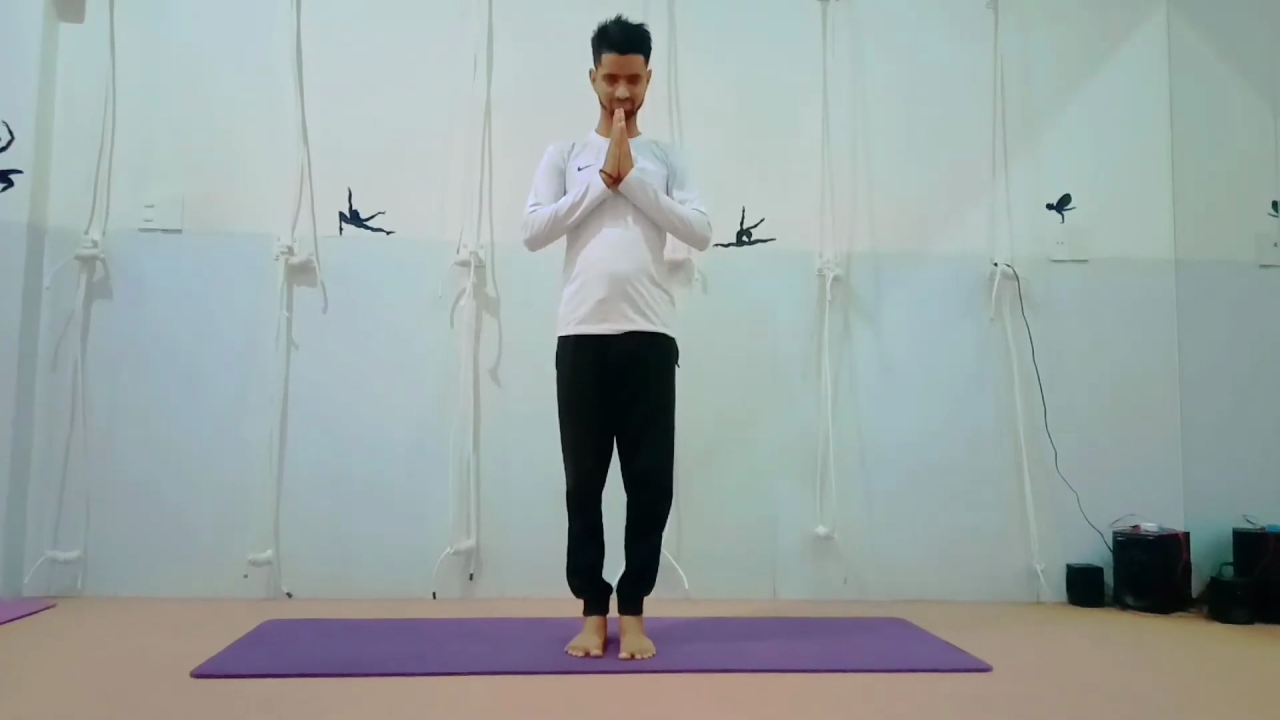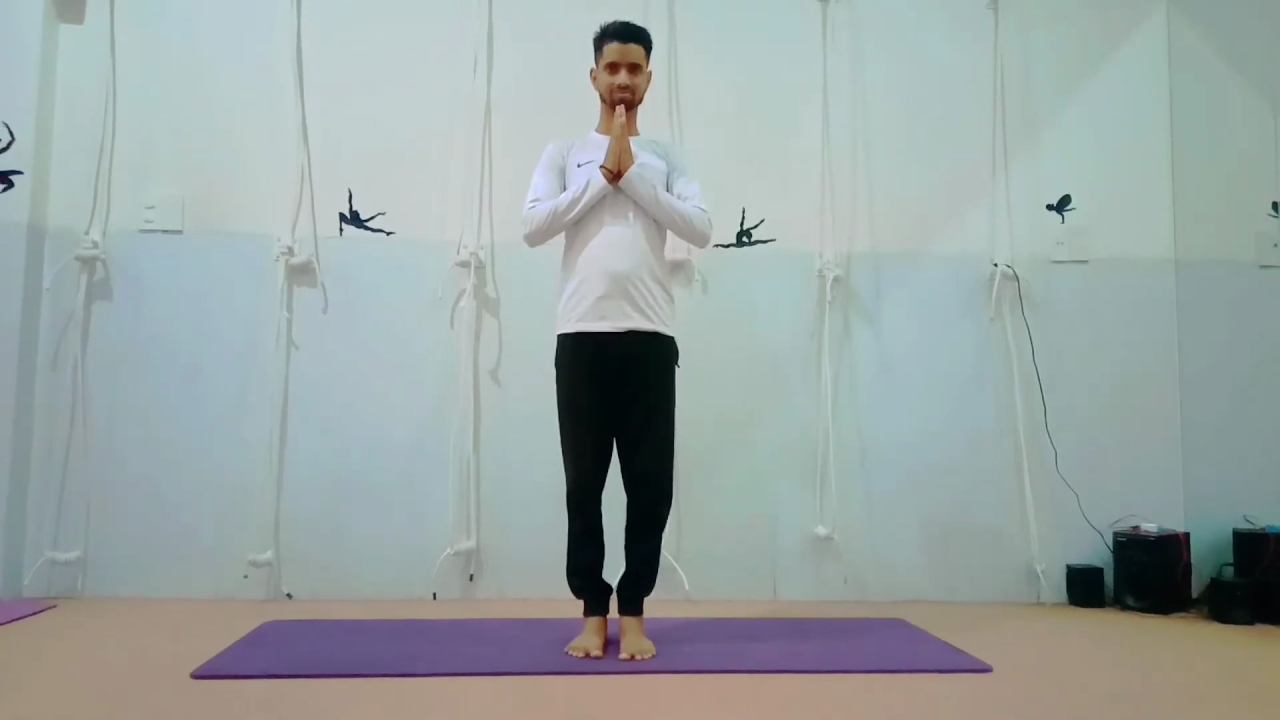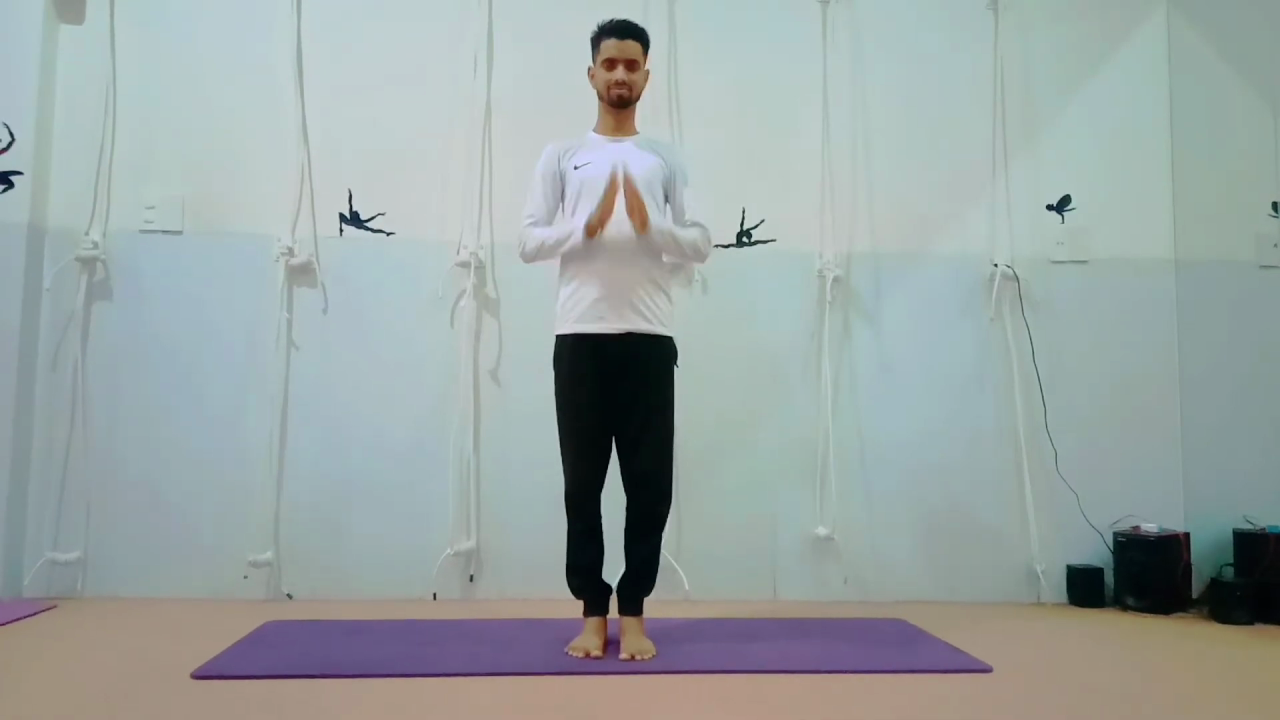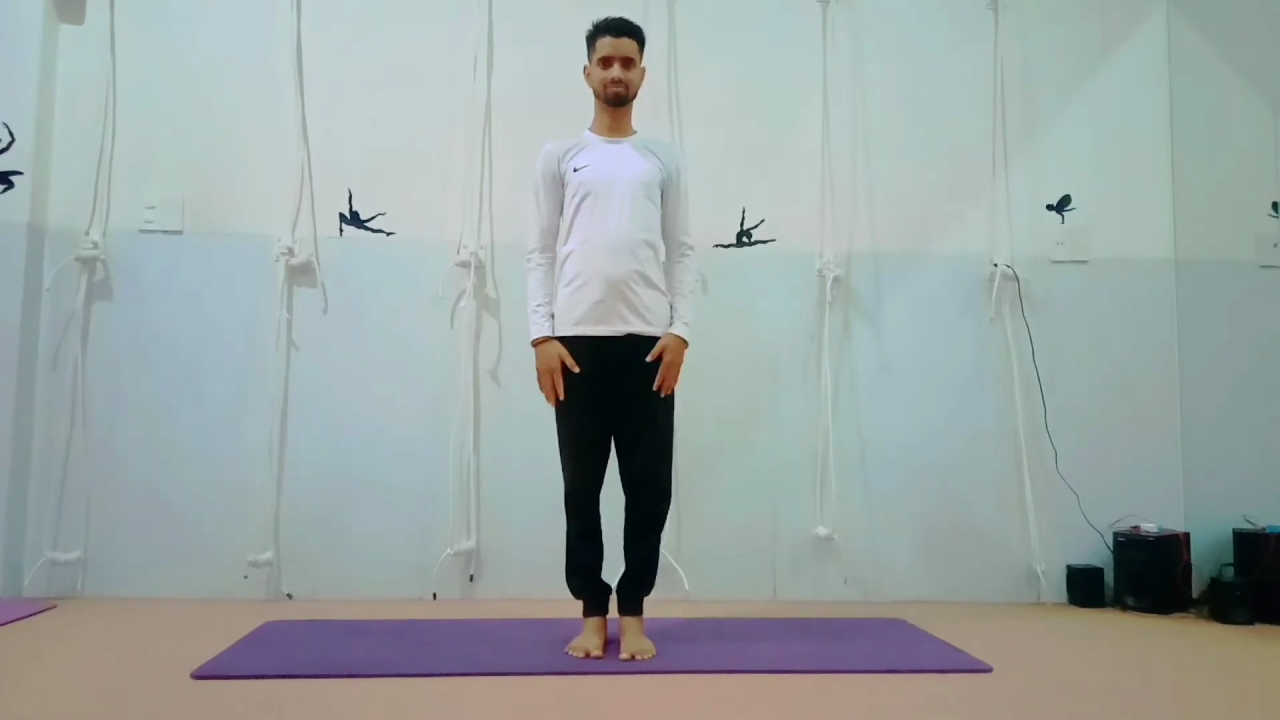
dt=0.4s
person 1, frame 1
left shoulder: (666, 158)
right shoulder: (564, 155)
left elbow: (700, 232)
right elbow: (533, 231)
left wrist: (633, 178)
right wrist: (601, 180)
left hip: (649, 338)
right hip: (582, 338)
left knee: (651, 482)
right knee: (583, 482)
left ankle: (632, 611)
right ankle: (593, 611)
person 1, frame 2
left shoulder: (666, 157)
right shoulder: (563, 153)
left elbow: (700, 229)
right elbow: (533, 227)
left wrist: (632, 172)
right wrist: (602, 172)
left hip: (649, 336)
right hip: (581, 335)
left knee: (650, 482)
right knee: (583, 481)
left ankle: (632, 611)
right ankle: (592, 610)
person 1, frame 3
left shoulder: (667, 158)
right shoulder: (561, 156)
left elbow: (700, 243)
right elbow: (529, 241)
left wrist: (652, 223)
right wrist: (586, 226)
left hip: (648, 338)
right hip: (580, 337)
left knee: (649, 482)
right knee: (582, 482)
left ankle: (632, 612)
right ankle: (592, 611)
person 1, frame 4
left shoulder: (664, 159)
right shoulder: (559, 156)
left elbow: (680, 250)
right elbow: (541, 251)
left wrist: (680, 331)
right wrist: (542, 335)
left hip: (646, 341)
right hip: (578, 342)
left knee: (648, 483)
right knee: (582, 484)
left ankle: (633, 612)
right ankle: (592, 612)
